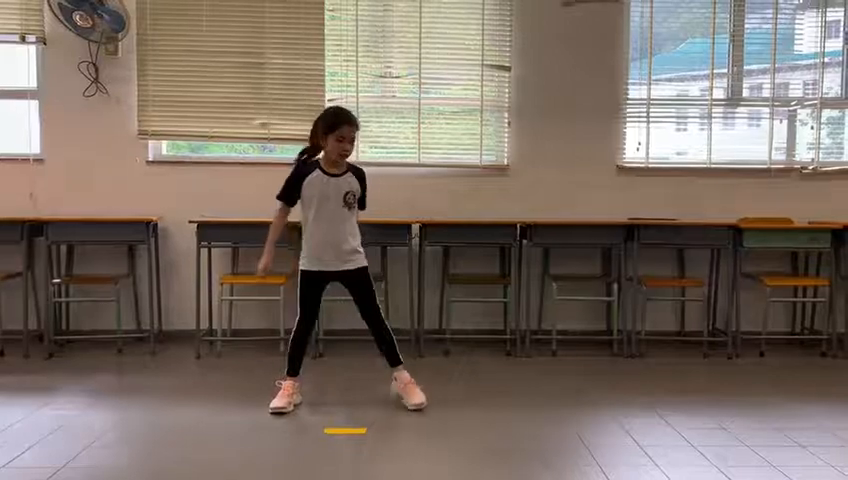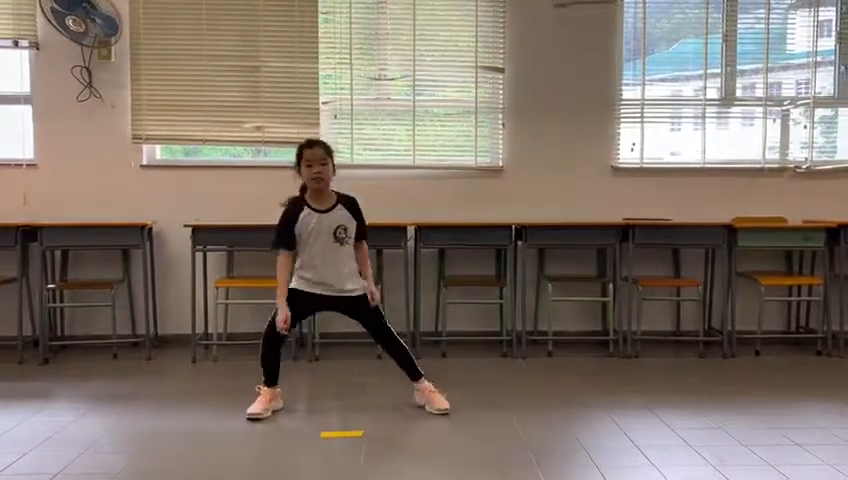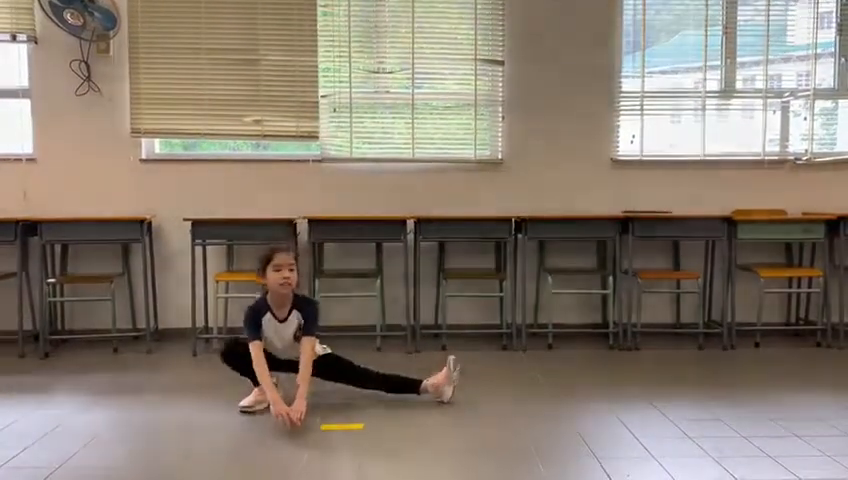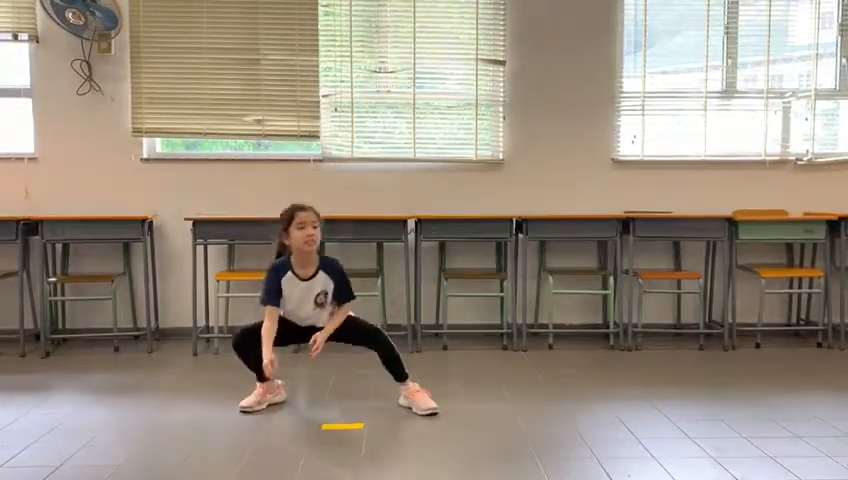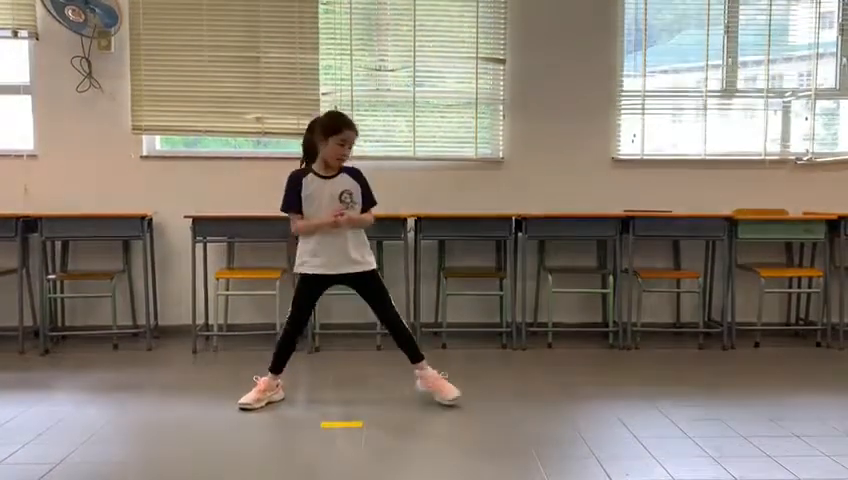
dt=1s
person 1, frame 1
left shoulder: (357, 176)
right shoulder: (303, 173)
right elbow: (283, 212)
right wrist: (267, 253)
left hip: (353, 261)
right hip: (314, 263)
left knee: (374, 318)
right knee: (305, 322)
left ankle: (402, 378)
right ankle: (290, 385)
person 1, frame 2
left shoulder: (349, 205)
right shoulder: (294, 212)
left elbow: (360, 245)
right elbow: (284, 258)
left wrist: (369, 282)
right wrist: (282, 304)
left hip: (349, 288)
right hip: (306, 287)
left knee: (385, 335)
right knee: (272, 334)
left ankle: (422, 386)
right ankle: (270, 393)
person 1, frame 3
left shoulder: (307, 306)
right shoulder: (255, 312)
left elbow: (307, 351)
right elbow: (257, 356)
left wrist: (301, 398)
right wrist: (275, 400)
left hip: (311, 357)
right hip: (274, 358)
left knee: (362, 376)
right knee: (230, 351)
left ankle: (428, 386)
right ankle: (261, 389)
person 1, frame 4
left shoulder: (333, 268)
right shoulder: (277, 271)
left elbow: (342, 308)
right elbow: (270, 318)
left wrist: (324, 334)
right wrist: (267, 354)
left hip: (330, 322)
right hip: (294, 325)
left knee: (376, 336)
right knee: (241, 340)
left ankle: (408, 388)
right ankle: (269, 387)
person 1, frame 5
left shoulder: (354, 177)
right shoulder: (299, 180)
left elbow: (369, 218)
right elbow: (297, 227)
left wrist: (351, 219)
right wrist: (325, 222)
left hip: (357, 262)
right hip: (315, 265)
left knee: (390, 317)
right knee: (295, 323)
left ankle: (426, 374)
right ankle: (271, 382)
